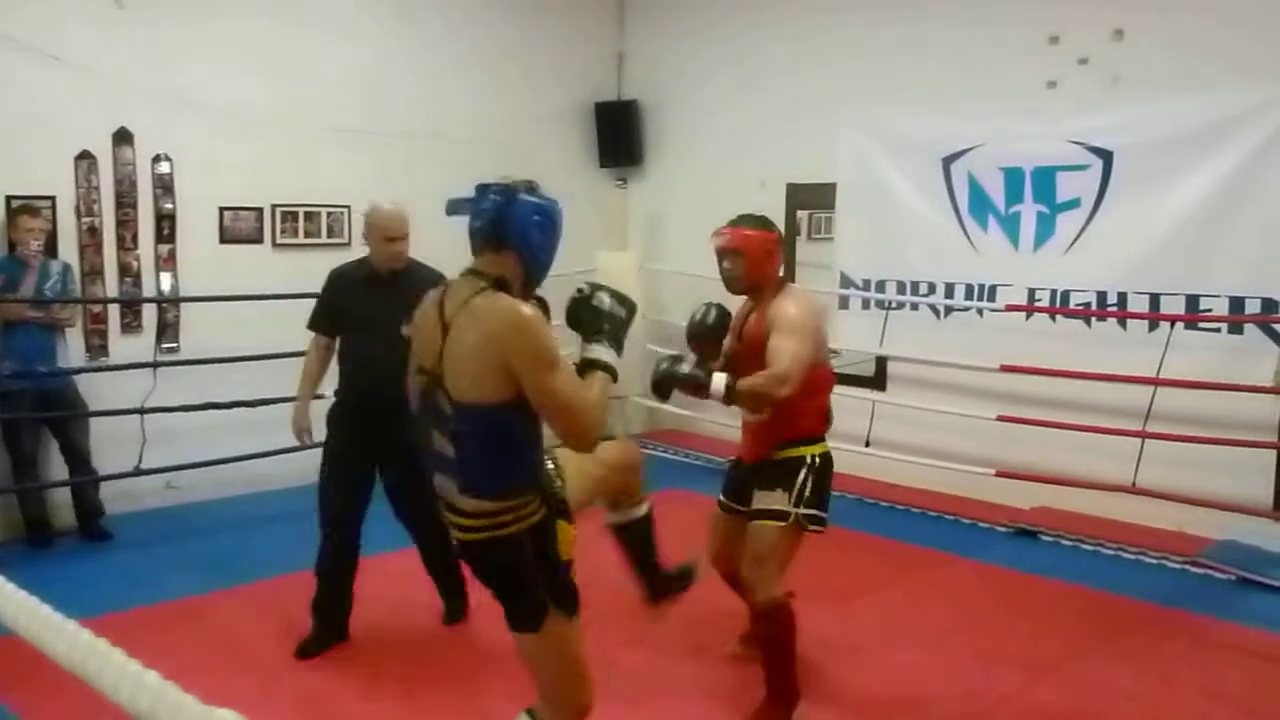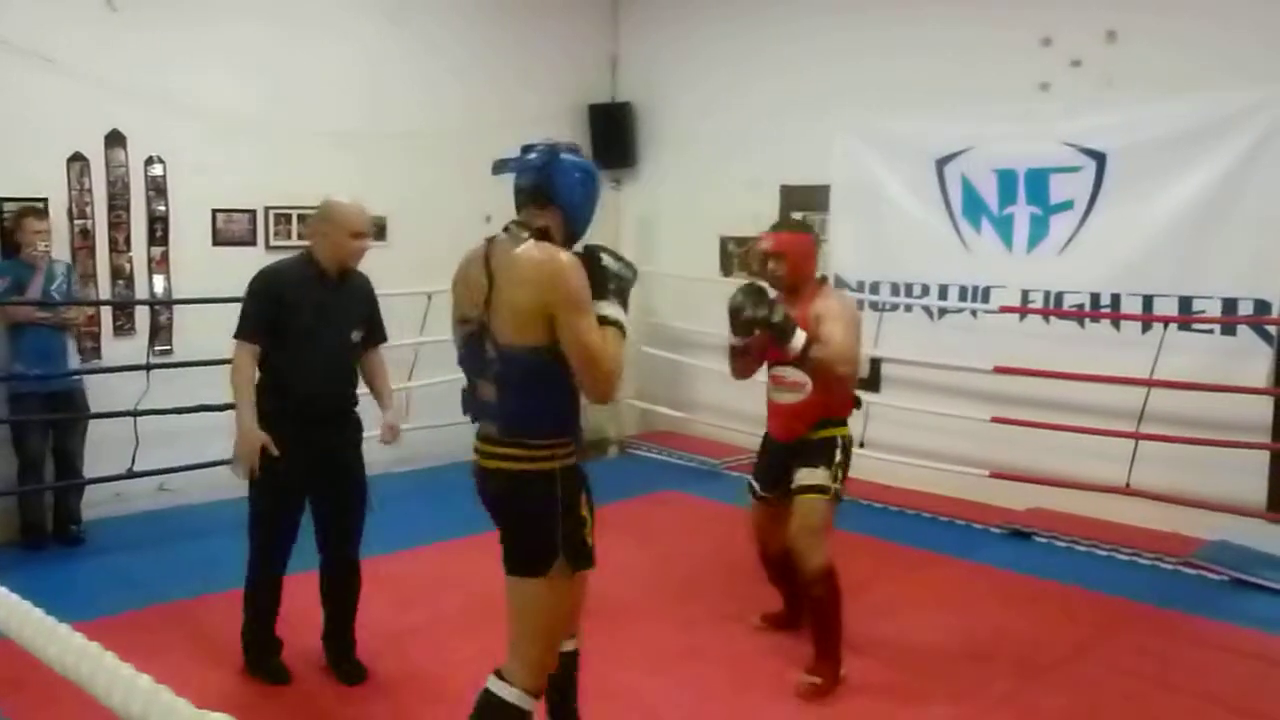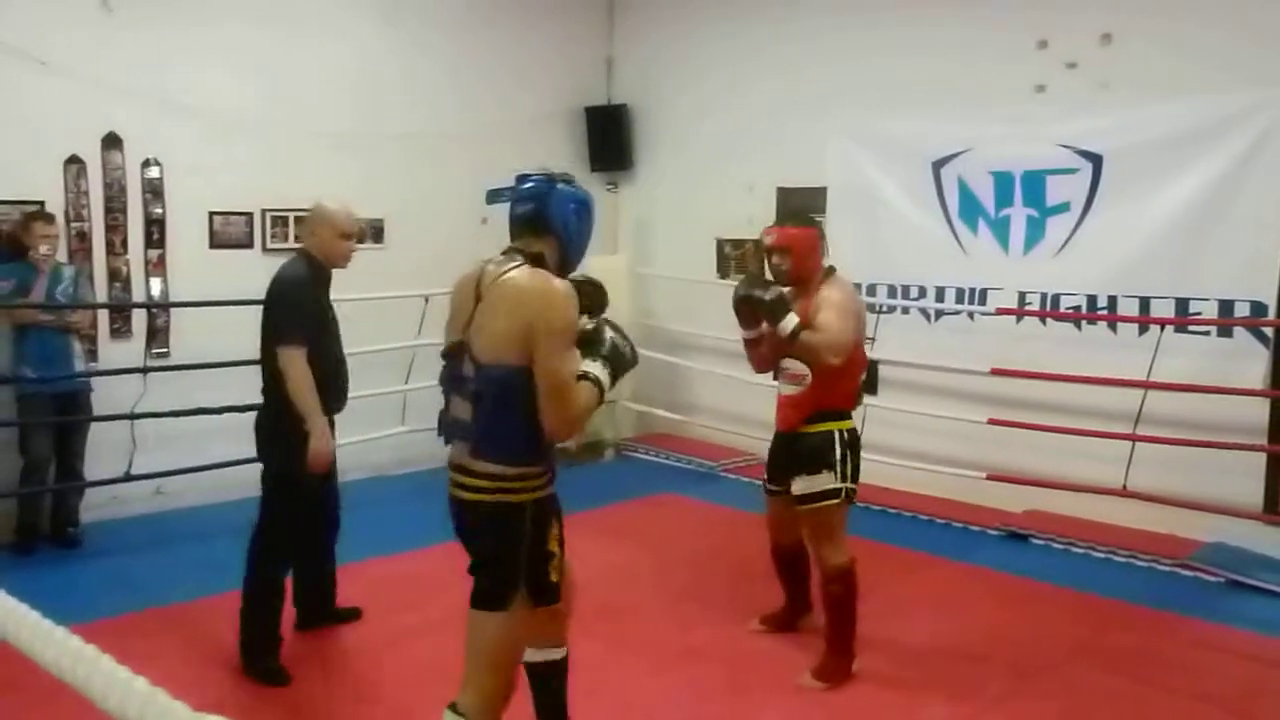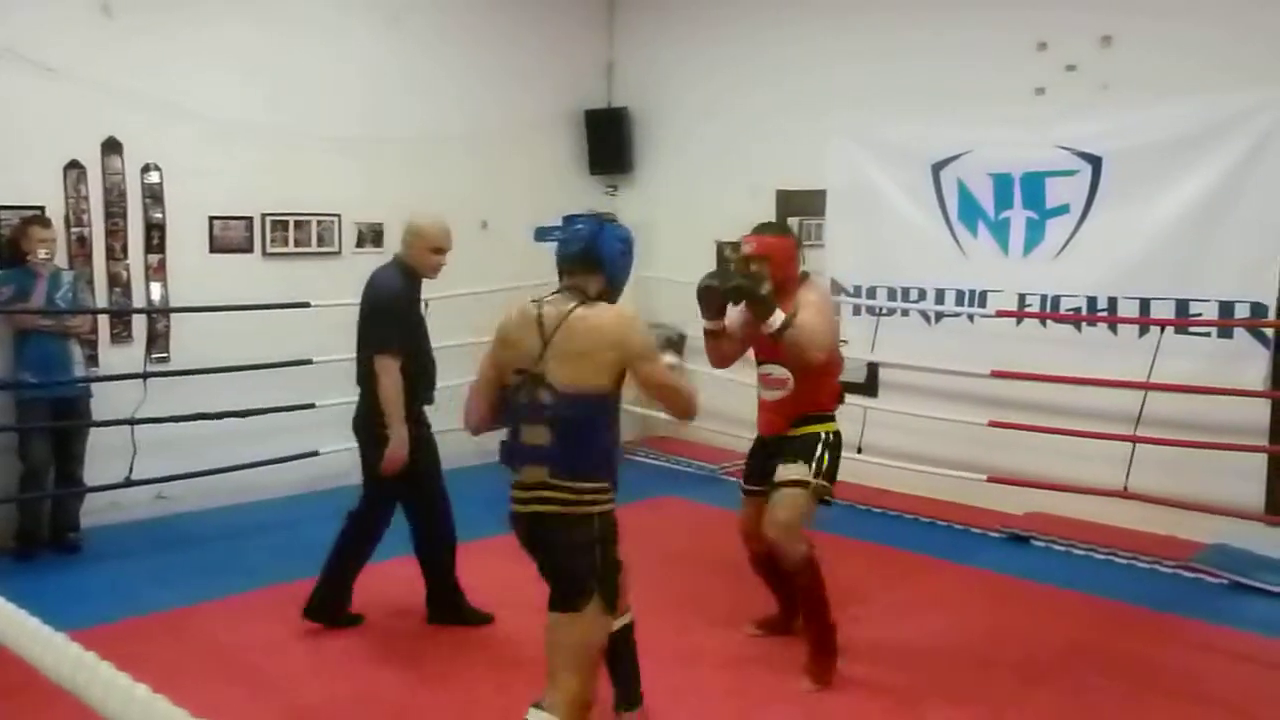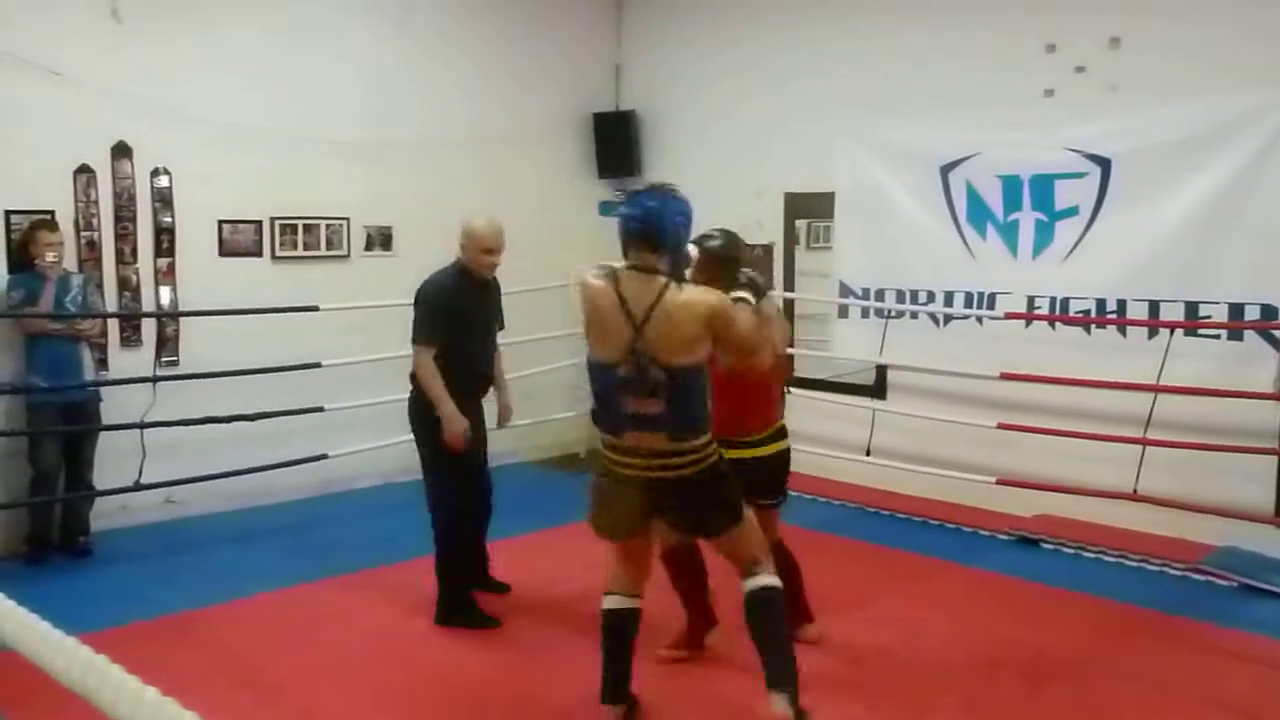
dt=0.7s
person 1, frame 1
left shoulder: (432, 307)
right shoulder: (513, 320)
right elbow: (583, 433)
right wrist: (603, 343)
left hip: (470, 508)
right hip: (509, 527)
person 1, frame 2
left shoulder: (474, 265)
right shoulder: (556, 268)
right elbow: (602, 384)
right wrist: (610, 302)
left hip: (495, 463)
right hip: (541, 472)
left knee: (553, 616)
right knee: (535, 659)
person 1, frame 3
left shoulder: (470, 284)
right shoulder: (549, 293)
right elbow: (560, 422)
right wrist: (602, 363)
left hip: (470, 484)
right hip: (512, 497)
left knee: (550, 607)
person 1, frame 4
left shoulder: (513, 324)
right shoulder: (618, 326)
left elbow: (478, 419)
right elbow: (684, 406)
right wrist: (665, 356)
left hip: (528, 505)
right hip: (578, 511)
left knee: (609, 591)
person 1, frame 5
left shoulder: (593, 291)
right shoulder: (703, 306)
right elbow: (752, 347)
left wrist: (673, 274)
right wrist: (745, 295)
left hip: (623, 466)
right hip: (689, 465)
left knee: (628, 567)
right knee: (755, 561)
person 2, frame 1
left shoulder: (792, 311)
right shoulder: (747, 311)
left elbow: (781, 384)
right elbow: (728, 377)
left wrist: (705, 382)
right wrist: (704, 350)
left hip: (796, 459)
right hip: (755, 455)
left knee: (760, 576)
right knee: (724, 555)
right ankle: (768, 622)
person 2, frame 2
left shoulder: (832, 305)
right shoulder: (775, 305)
left elbow: (842, 364)
right elbow: (741, 369)
left wrist: (789, 334)
right wrist: (741, 330)
left hip: (822, 440)
right hip: (778, 440)
left knee: (807, 542)
right knee: (767, 537)
left ankle: (827, 657)
right ankle: (796, 607)
person 2, frame 3
left shoulder: (837, 296)
right shoulder: (791, 298)
left elbow: (832, 354)
right elbow: (762, 363)
left wrist: (783, 317)
right wrist: (751, 322)
left hip: (826, 435)
right hip: (790, 432)
left knee: (827, 543)
right knee: (780, 528)
left ankle: (840, 655)
right ankle: (795, 608)
person 2, frame 4
left shoulder: (813, 299)
right shoulder: (754, 306)
left elbow: (817, 353)
right elbow: (720, 357)
left wrist: (768, 310)
right wrist: (713, 314)
left hip: (810, 437)
right hip: (773, 437)
left knee: (783, 537)
right knee: (753, 535)
left ankle: (822, 645)
right ankle: (792, 611)
person 2, frame 5
right shoulder: (764, 310)
left hip: (731, 452)
right hip: (770, 444)
left knee: (675, 534)
right knee: (765, 535)
left ankle: (697, 627)
right ankle: (801, 620)
person 3, frame 1
left shoulder: (431, 285)
right shoulder: (342, 281)
right elbow: (322, 343)
right wrist: (302, 402)
left hip: (406, 420)
right hip: (350, 418)
left knee: (421, 513)
right knee: (338, 521)
left ankle: (454, 592)
right ankle: (330, 622)
person 3, frame 2
left shoulder: (359, 287)
right shoulder: (275, 281)
left elbow: (370, 352)
right elbow: (245, 355)
left wrist: (388, 406)
right wrist: (246, 423)
left hip: (338, 428)
right hip: (281, 432)
left knee: (343, 541)
right knee: (271, 542)
left ankle: (341, 648)
right ankle: (259, 647)
person 3, frame 3
left shoulder: (313, 279)
right shoulder: (295, 282)
right elbow: (290, 360)
right wrist: (317, 428)
left hip: (311, 425)
right hip: (291, 430)
left knee: (320, 519)
right knee: (279, 535)
left ankle: (316, 606)
right ankle: (258, 647)
person 3, frame 4
left shoulder: (393, 280)
right shoulder: (394, 291)
right elbow: (387, 367)
right wrist: (398, 433)
left hip: (378, 417)
right hip: (393, 420)
left knee: (374, 508)
right knee: (431, 512)
left ankle: (329, 600)
right ankle: (444, 602)
person 3, frame 5
left shoulder: (488, 286)
right shoulder: (438, 290)
right elbow: (423, 358)
left wrist: (503, 392)
right wrist: (448, 413)
left hip: (468, 405)
right hip: (438, 412)
left knee: (477, 494)
right knee: (452, 501)
left ankle: (473, 571)
right ankle: (454, 602)
person 4, frame 1
left shoulder: (60, 269)
left elbow: (71, 317)
left wrist: (28, 313)
right wrist: (31, 270)
left hip: (55, 374)
left knee: (79, 449)
left ankle: (90, 518)
right ankle: (37, 526)
person 4, frame 2
left shoulder: (65, 270)
left elbow: (78, 316)
left wrist: (37, 314)
right wrist: (38, 271)
left hip: (67, 378)
left knee: (71, 456)
right knee: (31, 458)
left ankle: (68, 523)
right ankle: (33, 528)
person 4, frame 3
left shoulder: (72, 274)
left elbow: (84, 320)
left wrist: (43, 317)
right wrist: (42, 273)
left hip: (73, 379)
right hip: (34, 382)
left knee: (72, 458)
right knee: (37, 458)
left ankle: (65, 524)
right ankle: (28, 530)
person 4, frame 4
left shoulder: (71, 279)
left elbow: (85, 324)
left wrist: (42, 322)
right wrist: (41, 278)
left hip: (72, 384)
right hip: (33, 387)
left knee: (71, 463)
right knee: (36, 464)
left ankle: (65, 529)
right ankle: (28, 535)
person 4, frame 5
left shoulder: (81, 282)
right shoulder: (20, 284)
left elbow: (96, 327)
right elbow: (30, 324)
left wrist: (52, 326)
right wrist: (49, 281)
left hip: (82, 388)
right hip: (43, 392)
left knee: (81, 467)
right knee: (46, 468)
left ankle: (76, 533)
right ankle: (39, 540)
